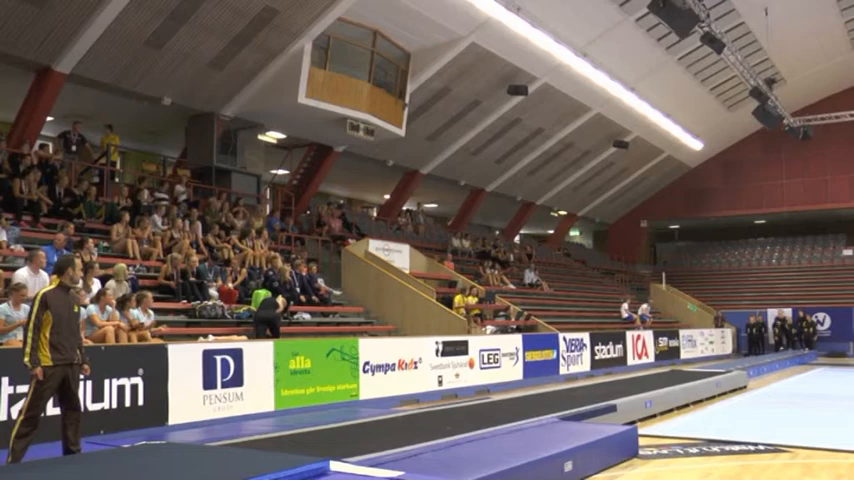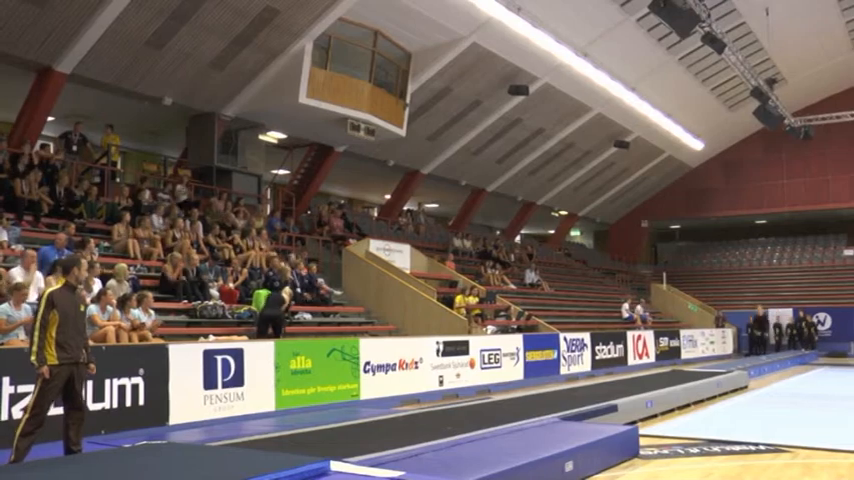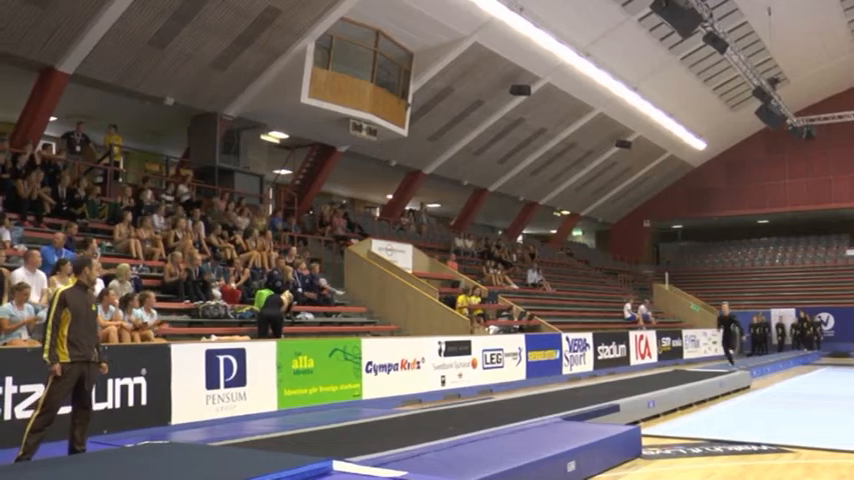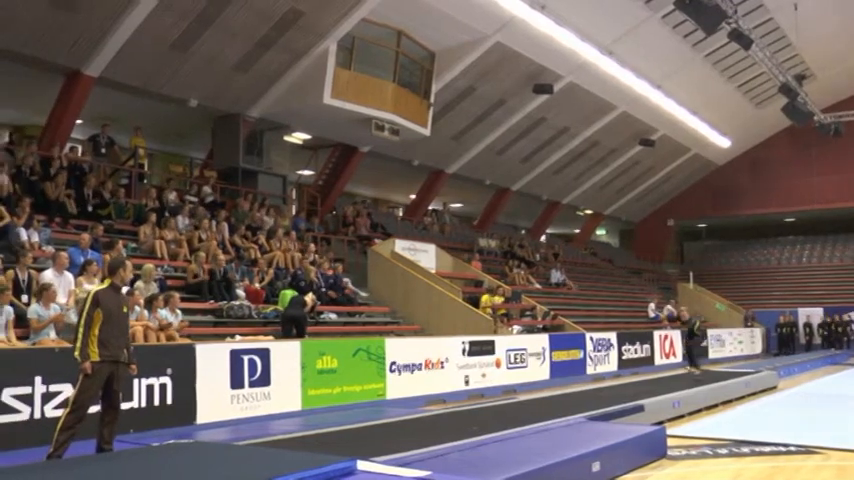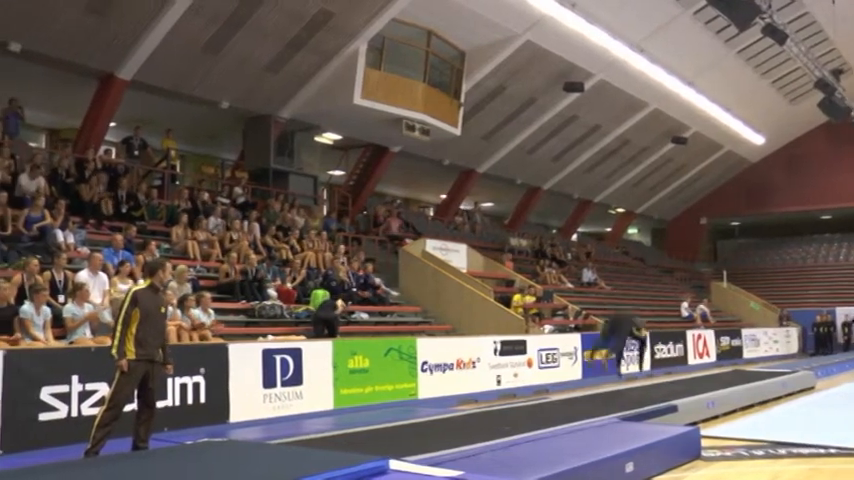
dt=0.7s
person 1, frame 1
left shoulder: (73, 299)
right shoulder: (46, 296)
right elbow: (32, 329)
left wrist: (83, 360)
right wrist: (33, 362)
left hip: (71, 365)
right hip: (49, 365)
left knee: (73, 411)
right knee: (31, 413)
left ankle: (73, 453)
right ankle: (14, 459)
person 1, frame 2
left shoulder: (79, 299)
right shoulder: (52, 295)
right elbow: (39, 328)
left wrist: (89, 359)
right wrist: (39, 361)
left hip: (76, 364)
right hip: (55, 364)
left knee: (76, 410)
right knee: (36, 412)
left ankle: (73, 452)
right ankle: (16, 458)
person 1, frame 3
left shoulder: (91, 298)
right shoulder: (64, 294)
right elbow: (51, 327)
left wrist: (100, 358)
right wrist: (52, 359)
left hip: (88, 362)
right hip: (66, 362)
left knee: (83, 409)
right knee: (47, 409)
left ankle: (77, 451)
right ankle: (24, 456)
person 1, frame 4
left shoulder: (123, 300)
right shoulder: (98, 294)
right elbow: (83, 326)
left wrist: (130, 359)
right wrist: (82, 357)
left hip: (118, 362)
right hip: (97, 361)
left knee: (112, 408)
right knee: (78, 407)
left ankle: (105, 449)
right ankle: (56, 453)
person 1, frame 5
left shoulder: (161, 300)
right shoulder: (136, 293)
right elbow: (121, 324)
left wrist: (166, 359)
right wrist: (119, 355)
left hip: (153, 361)
right hip: (133, 359)
left knee: (148, 406)
right knee: (115, 404)
left ankle: (140, 447)
right ankle: (92, 450)
